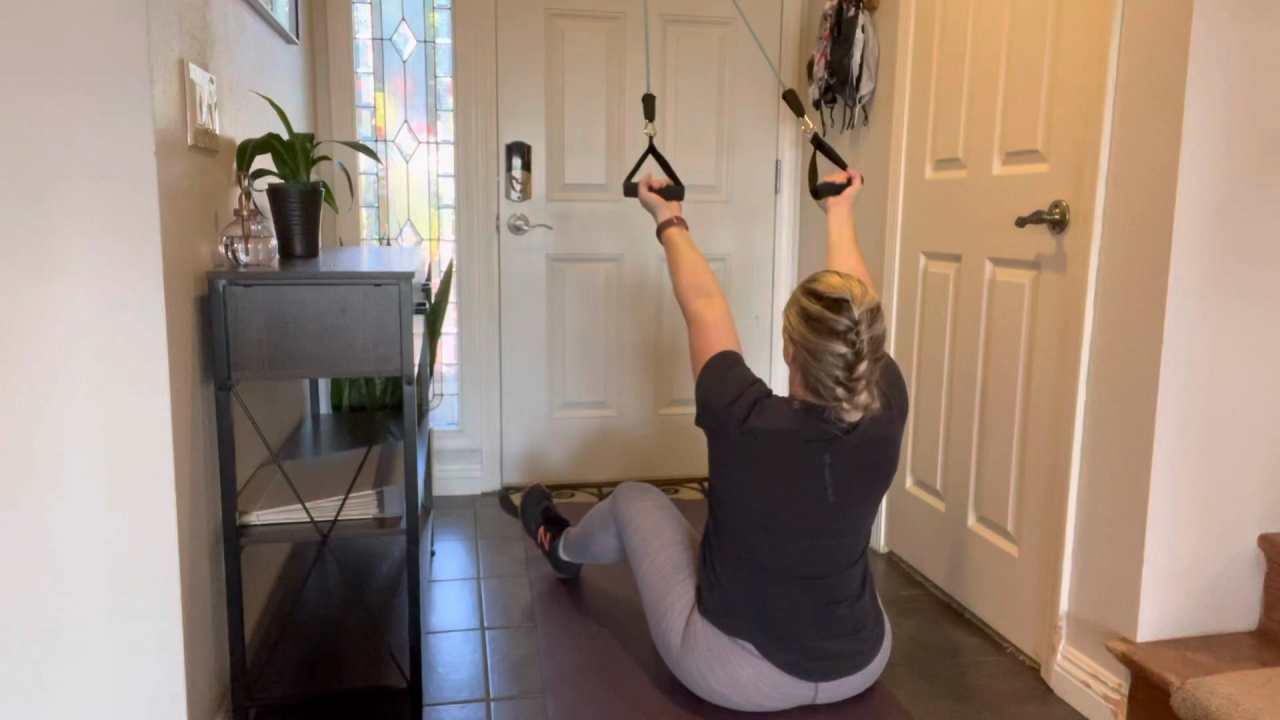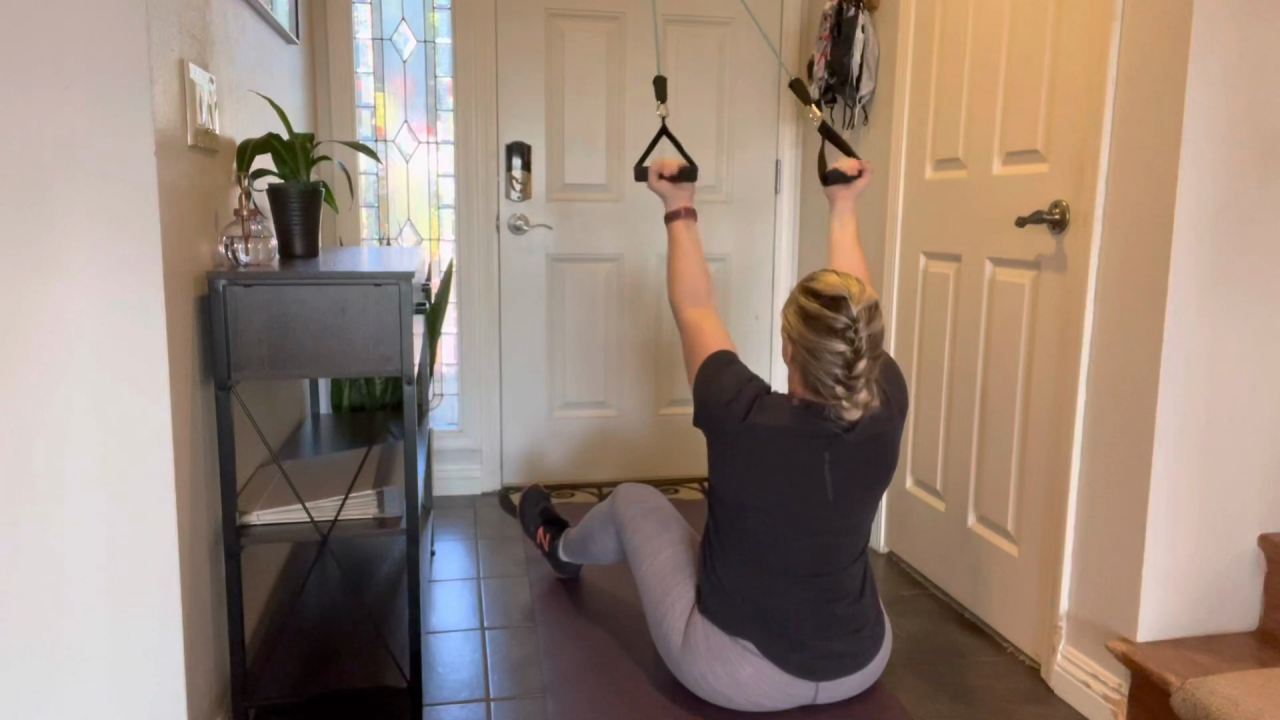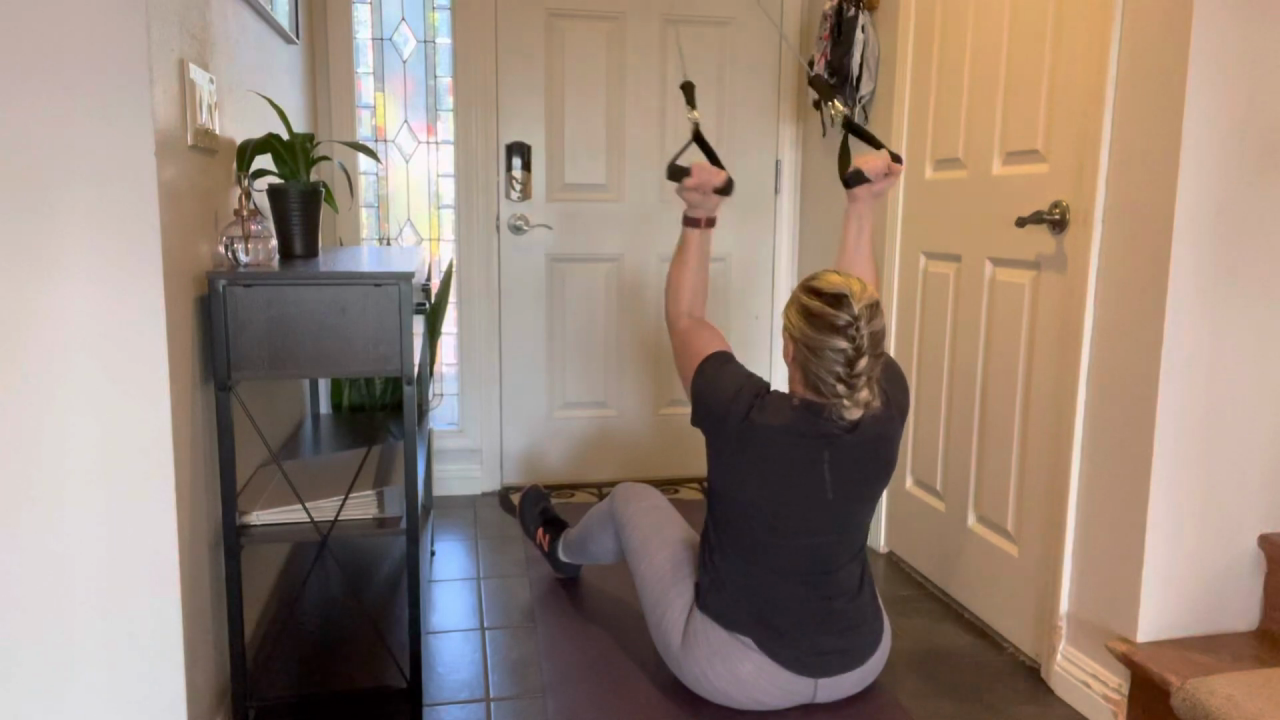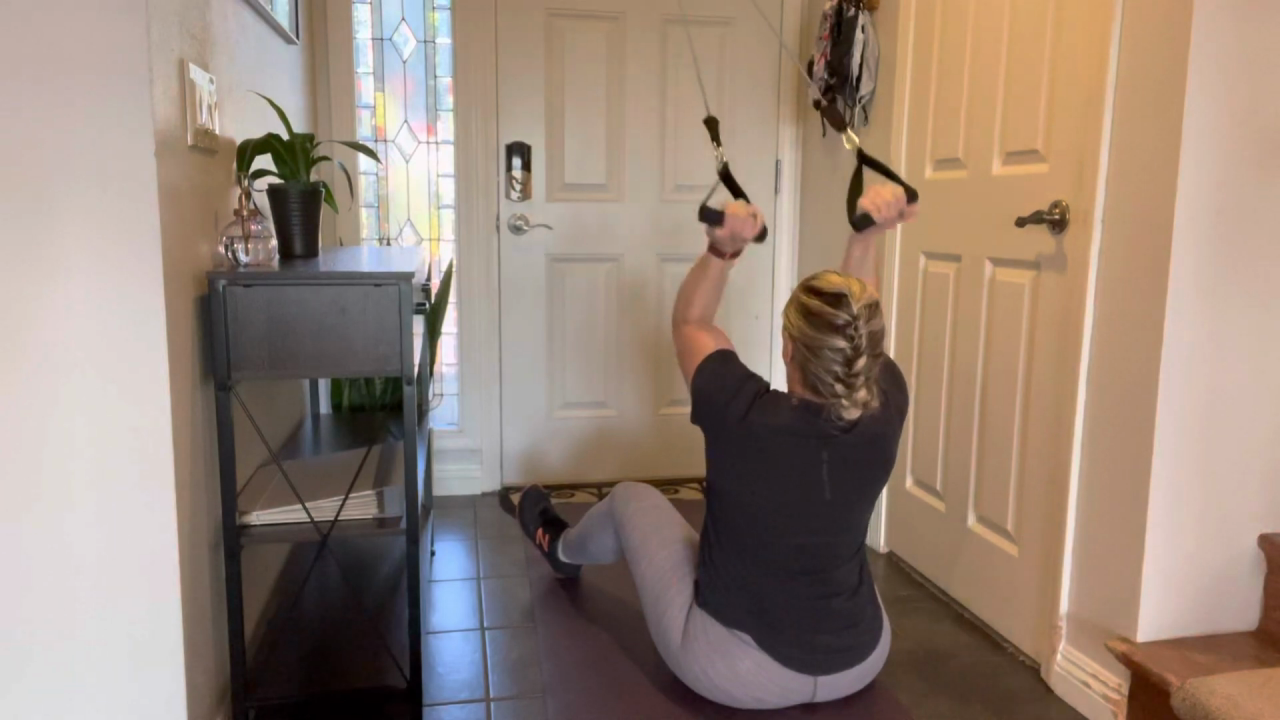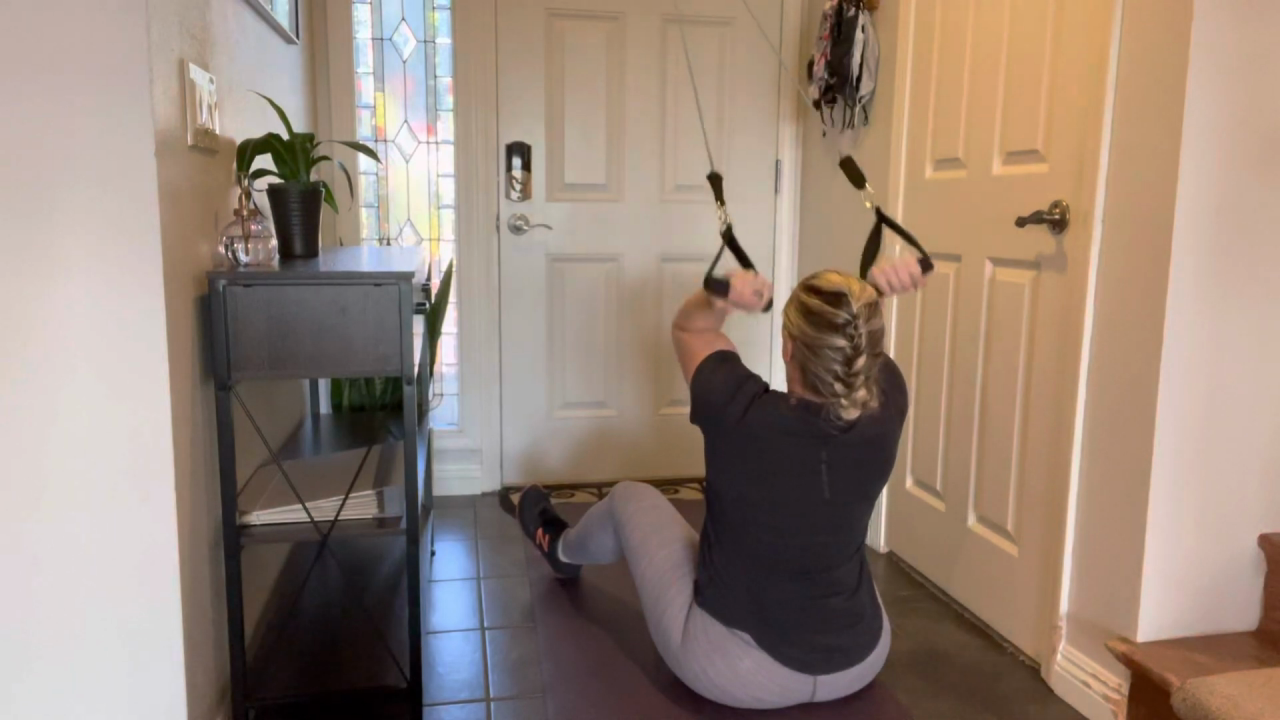
dt=0.2s
person 1, frame 1
left shoulder: (744, 422)
right shoulder: (883, 418)
left elbow: (704, 307)
right elbow: (855, 316)
left wrist: (669, 219)
right wrist: (839, 211)
left hip: (736, 677)
right hip: (860, 667)
left knee: (634, 501)
left ankle: (563, 548)
person 1, frame 2
left shoulder: (744, 420)
right shoulder: (883, 417)
left elbow: (695, 311)
right elbow: (855, 313)
left wrist: (679, 210)
right wrist: (843, 206)
left hip: (735, 676)
right hip: (859, 666)
left knee: (633, 503)
left ankle: (561, 548)
person 1, frame 3
left shoulder: (742, 419)
right shoulder: (885, 415)
left elbow: (685, 320)
right elbow: (857, 314)
left wrist: (699, 217)
right wrist: (861, 204)
left hip: (736, 674)
right hip: (859, 666)
left knee: (632, 500)
left ankle: (561, 549)
person 1, frame 4
left shoulder: (743, 419)
right shoulder: (884, 414)
left elbow: (689, 322)
right elbow: (854, 326)
left wrist: (723, 248)
right wrist: (867, 236)
left hip: (735, 672)
right hip: (859, 664)
left knee: (630, 500)
left ankle: (561, 549)
person 1, frame 5
left shoulder: (742, 419)
right shoulder: (884, 414)
left elbow: (688, 329)
right elbow: (852, 340)
left wrist: (721, 299)
right wrist: (876, 287)
left hip: (735, 673)
left knee: (631, 500)
left ankle: (560, 550)
